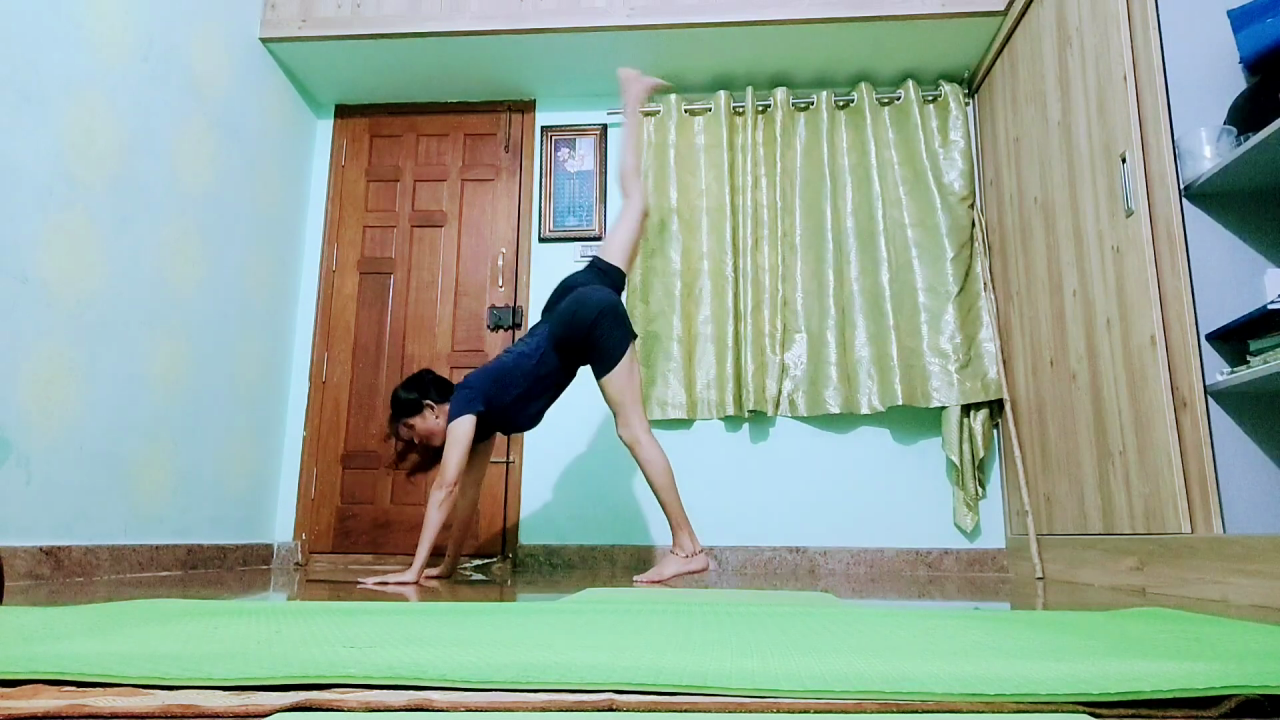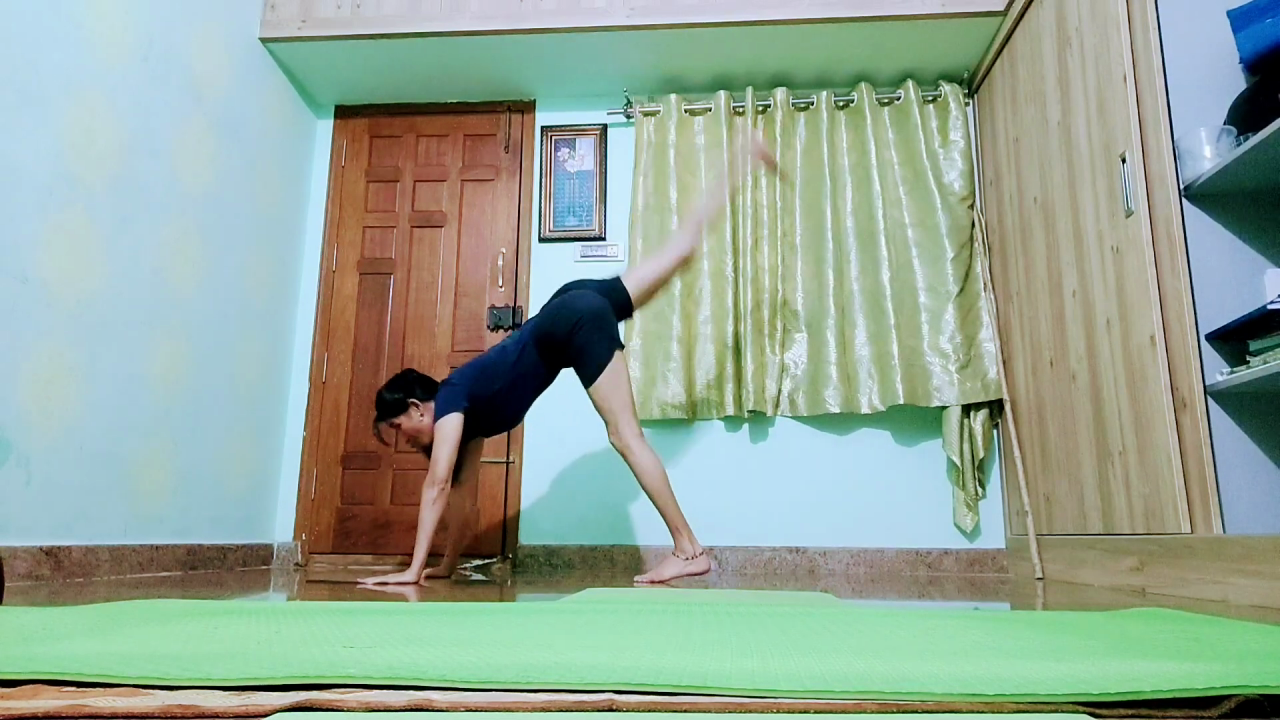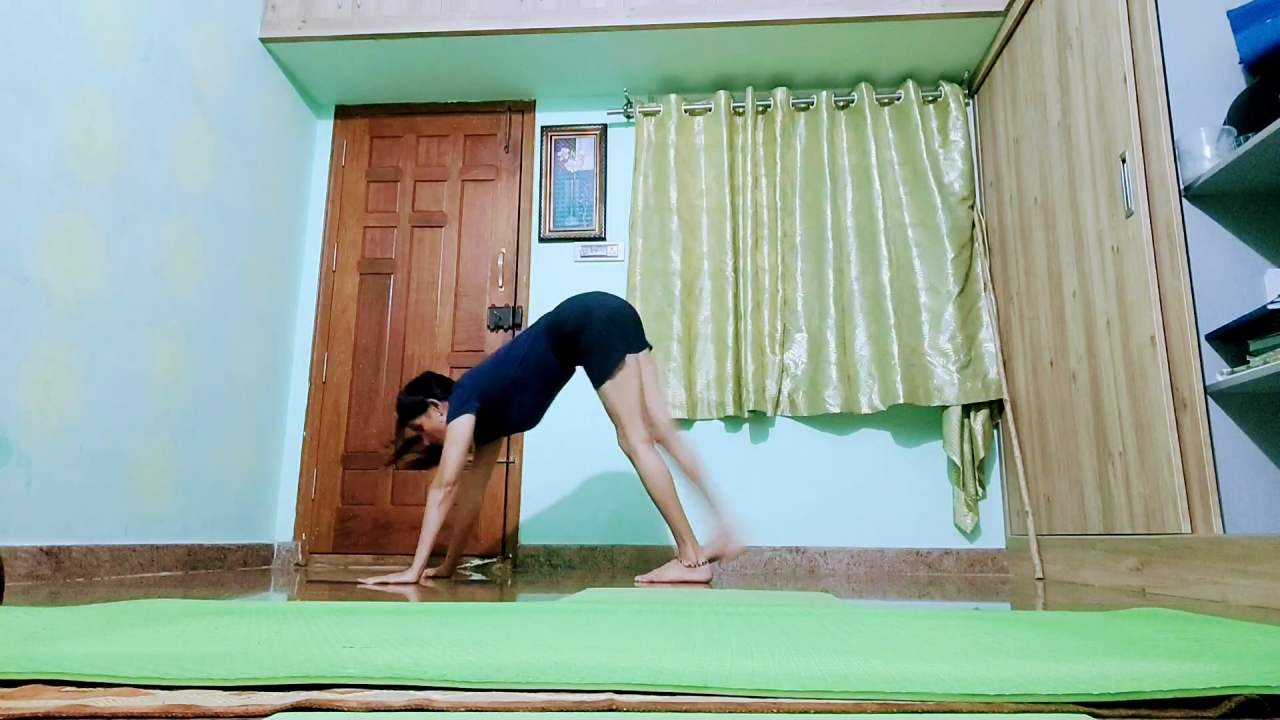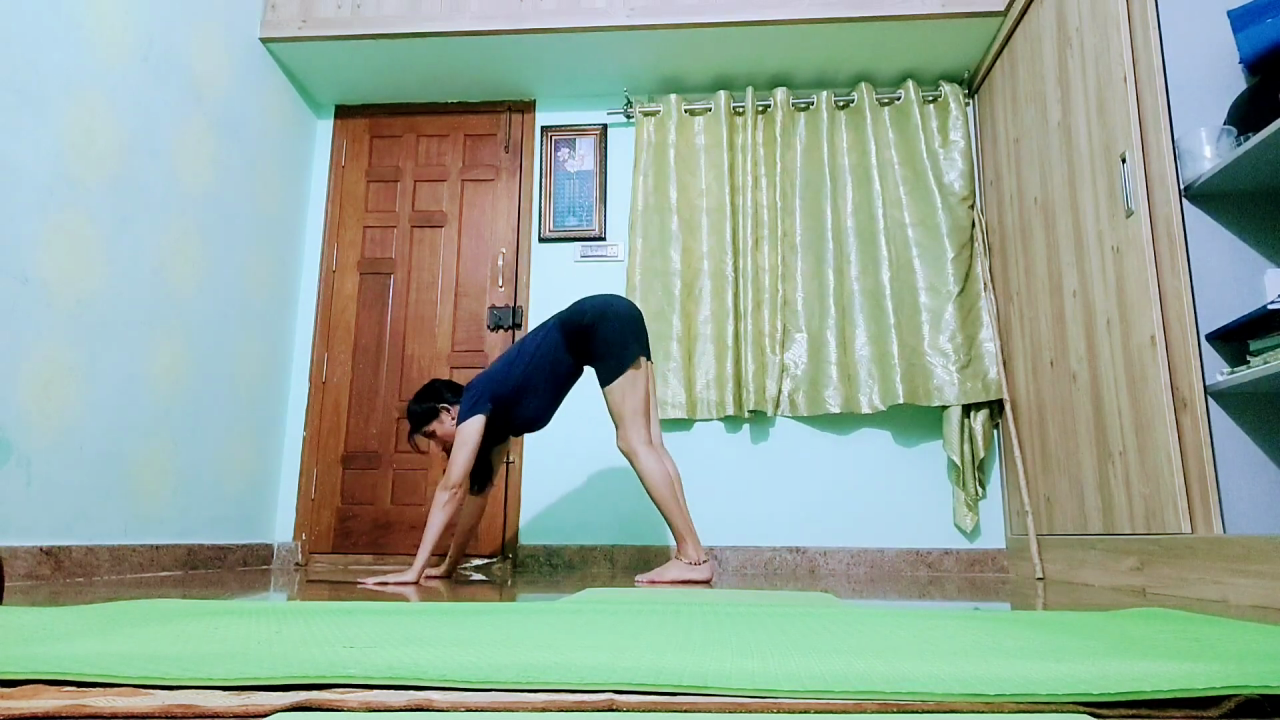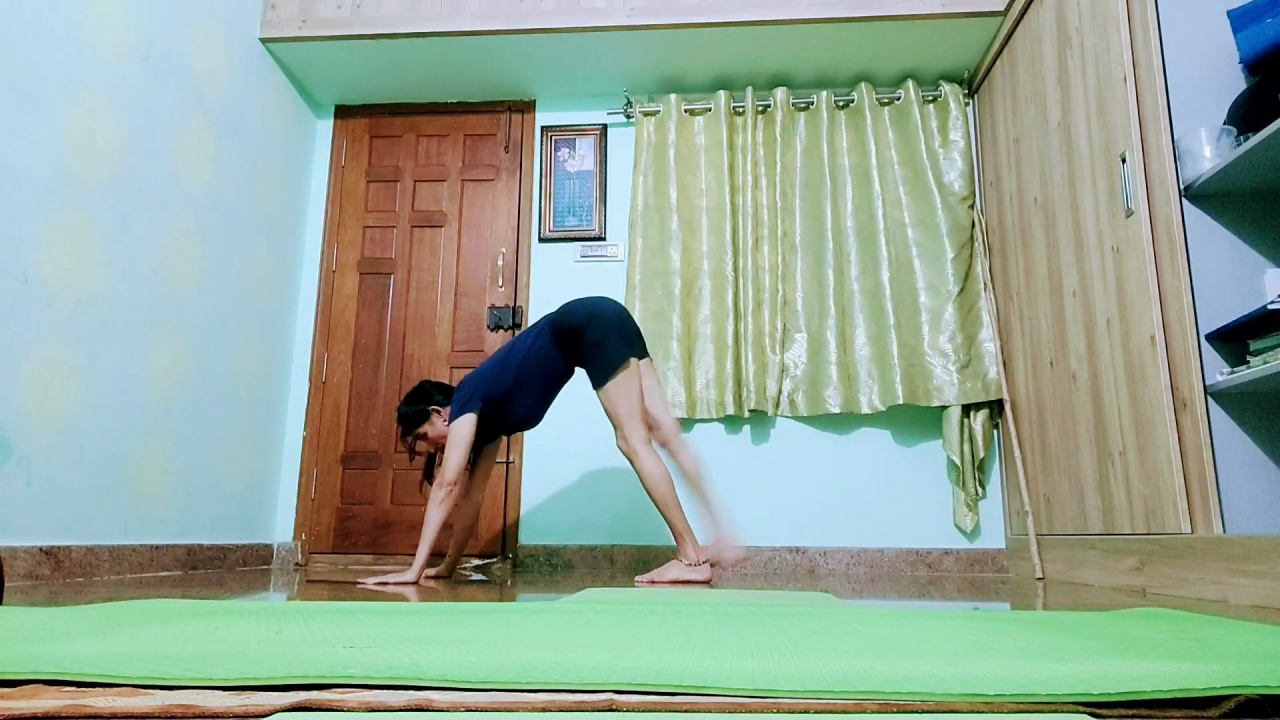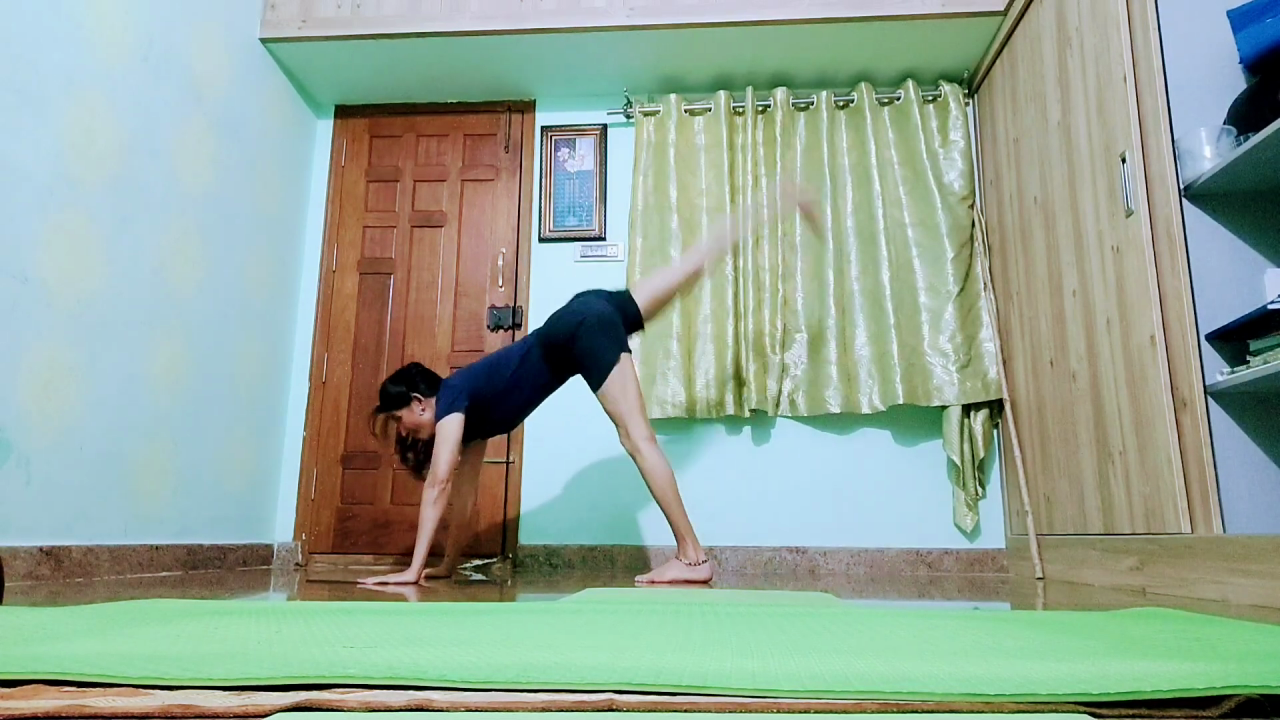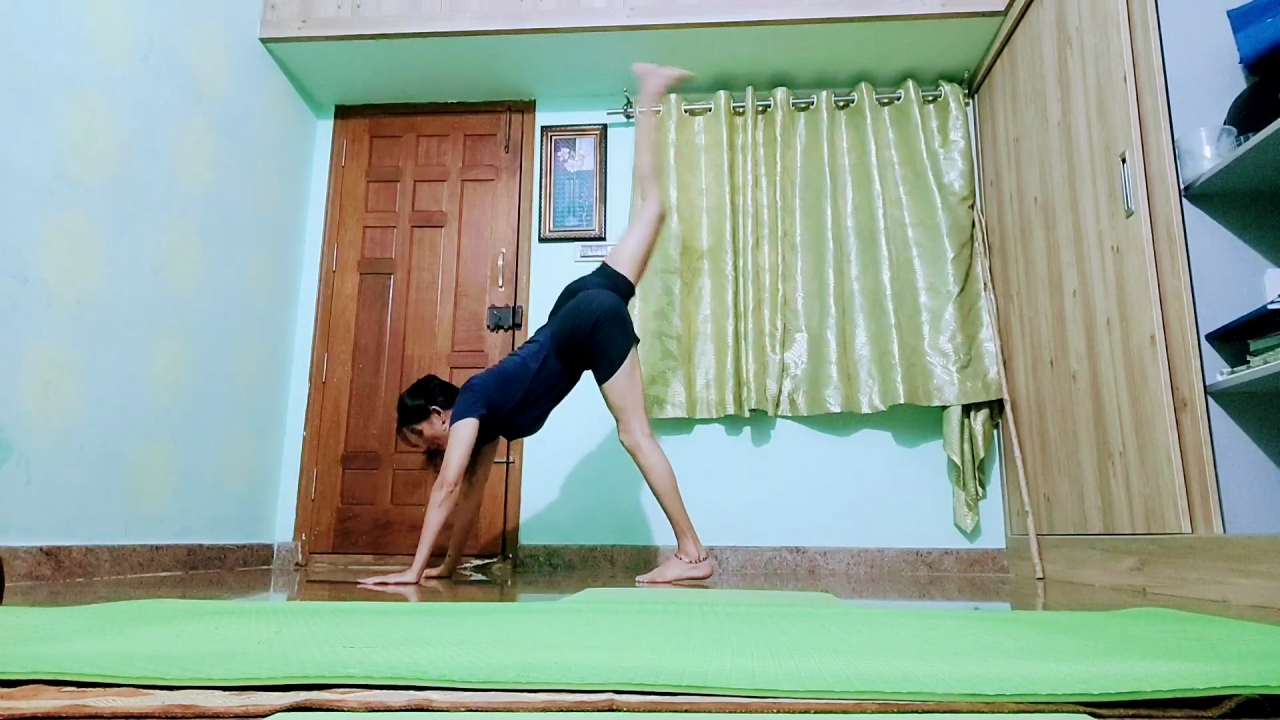
dt=0.3s
person 1, frame 1
left shoulder: (465, 404)
right shoulder: (480, 409)
left elbow: (447, 487)
right elbow: (469, 487)
left wrist: (416, 569)
right wrist: (449, 564)
left hip: (590, 319)
right hip: (579, 307)
left knee: (633, 430)
right knee: (634, 202)
left ankle: (686, 548)
person 1, frame 2
left shoulder: (450, 403)
right shoulder: (467, 419)
left elbow: (436, 488)
right elbow: (463, 489)
left wrist: (415, 570)
right wrist: (446, 565)
left hip: (572, 323)
right hip: (577, 309)
left knee: (626, 438)
right knee: (682, 247)
left ankle: (688, 552)
right ankle: (744, 163)
person 1, frame 3
left shoulder: (463, 402)
right shoulder: (488, 413)
left elbow: (445, 487)
right elbow: (472, 490)
left wrist: (416, 569)
right wrist: (448, 565)
left hip: (591, 322)
right hip: (604, 316)
left knee: (636, 441)
right knee: (661, 432)
left ankle: (692, 556)
right ankle: (723, 531)
person 1, frame 4
left shoulder: (475, 403)
right shoulder: (495, 414)
left elbow: (452, 489)
right elbow: (477, 491)
left wrist: (416, 569)
right wrist: (449, 565)
left hip: (604, 323)
right hip: (607, 324)
left knee: (636, 444)
right knee: (650, 444)
left ankle: (693, 557)
right ankle: (690, 553)
person 1, frame 5
left shoulder: (466, 407)
right shoulder: (479, 415)
left elbow: (449, 488)
right elbow: (473, 488)
left wrist: (416, 571)
right wrist: (449, 564)
left hip: (595, 325)
right hip: (592, 325)
left knee: (636, 443)
right knee: (666, 433)
left ankle: (693, 557)
right ankle: (720, 541)
person 1, frame 6
left shoulder: (451, 399)
right shoulder: (473, 393)
left elbow: (439, 483)
right elbow: (464, 484)
left wrist: (415, 569)
right wrist: (447, 565)
left hip: (584, 332)
right hip: (588, 318)
left knee: (637, 440)
right knee: (696, 261)
left ankle: (692, 559)
person 1, frame 7
left shoulder: (463, 412)
right shoulder: (478, 409)
left elbow: (444, 487)
right elbow: (469, 489)
left wrist: (411, 571)
right wrist: (447, 563)
left hip: (596, 323)
right hip: (583, 312)
left knee: (636, 437)
right knee: (649, 209)
left ankle: (692, 556)
